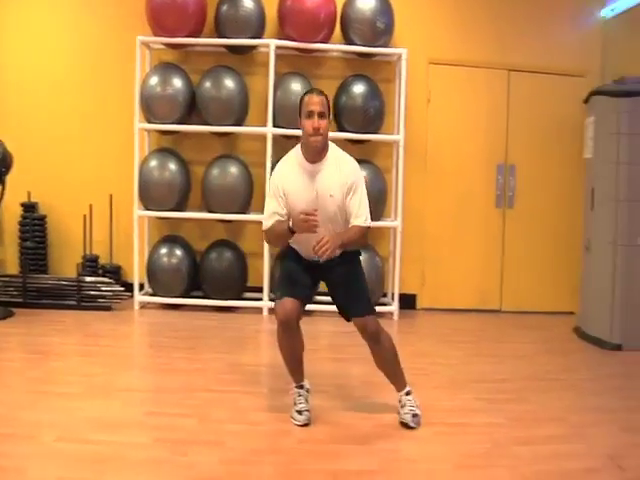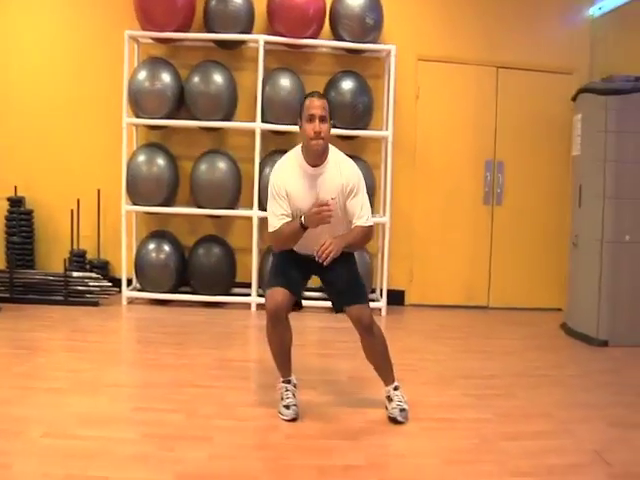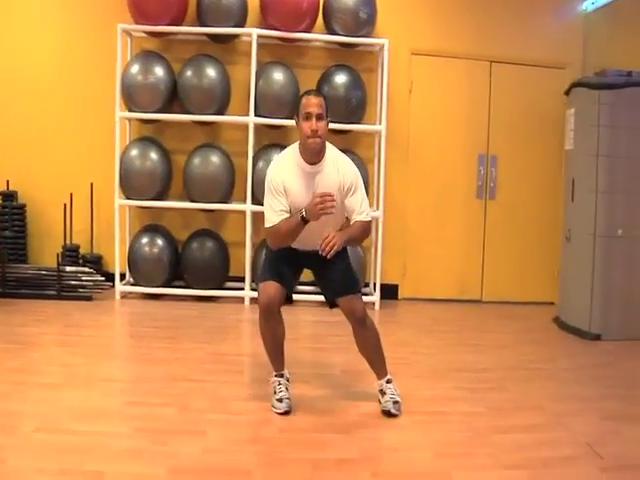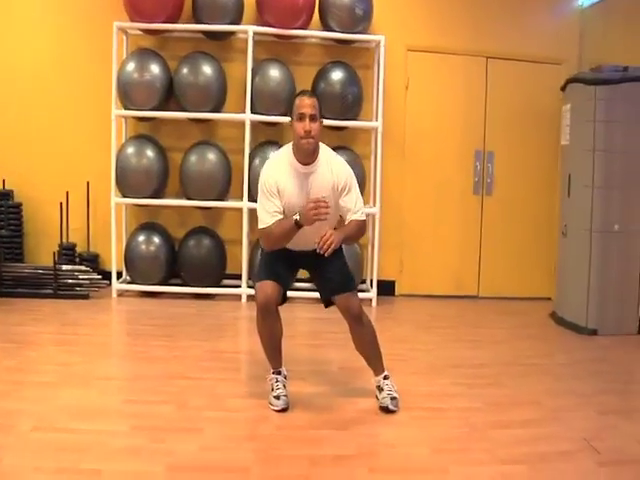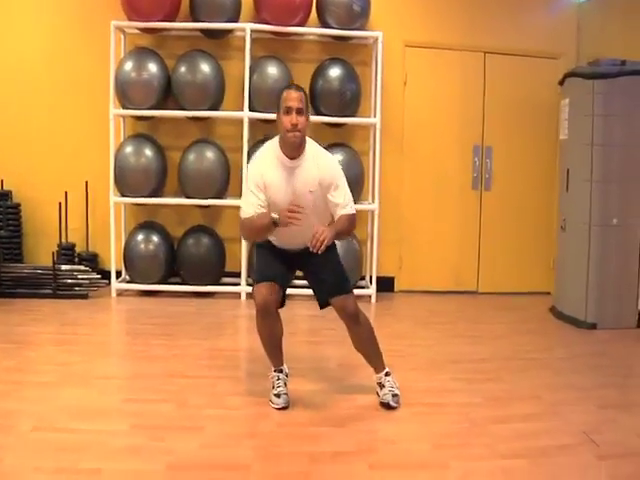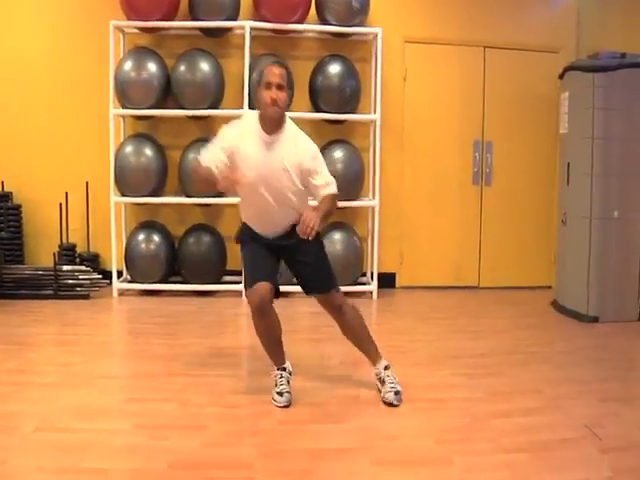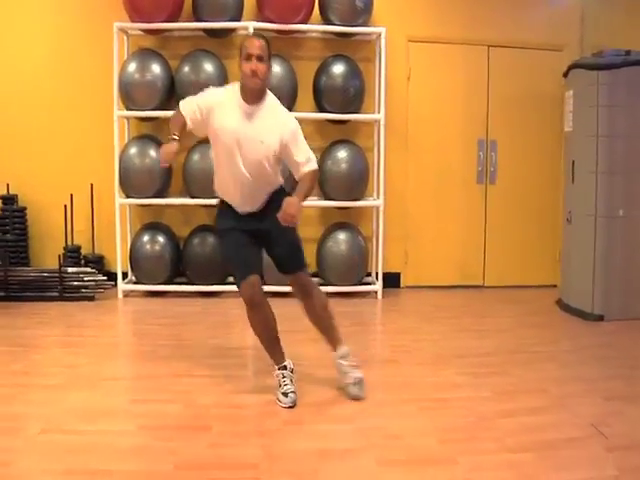
dt=0.1s
person 1, frame 1
left shoulder: (348, 169)
right shoulder: (282, 171)
left elbow: (362, 230)
right elbow: (271, 237)
left wrist: (337, 239)
right wrist: (293, 224)
left hip: (340, 255)
right hip: (297, 257)
left knee: (370, 326)
right knee: (285, 315)
left ankle: (404, 392)
right ankle: (299, 388)
person 1, frame 2
left shoulder: (348, 171)
right shoulder: (282, 171)
left elbow: (365, 231)
right elbow: (277, 241)
left wrist: (339, 240)
right wrist: (306, 222)
left hip: (336, 252)
right hip: (293, 251)
left knee: (364, 319)
right knee: (275, 307)
left ankle: (392, 388)
right ankle: (287, 384)
person 1, frame 3
left shoulder: (345, 168)
right shoulder: (279, 169)
left elbow: (364, 224)
right elbow: (274, 238)
left wrist: (341, 235)
right wrist: (306, 217)
left hip: (329, 247)
right hip: (287, 246)
left knee: (356, 311)
right knee: (267, 300)
left ankle: (384, 382)
right ankle: (279, 377)
person 1, frame 4
left shoulder: (339, 168)
right shoulder: (273, 169)
left elbow: (359, 223)
right elbow: (267, 239)
left wrist: (338, 233)
right wrist: (300, 220)
left hip: (324, 246)
right hip: (282, 247)
left knee: (353, 309)
right knee: (265, 299)
left ankle: (382, 378)
right ankle: (277, 375)
person 1, frame 5
left shoulder: (325, 163)
right shoulder: (260, 162)
left elbow: (348, 215)
right elbow: (248, 230)
left wrist: (330, 230)
right wrist: (276, 220)
left hip: (316, 244)
right hip: (273, 246)
left knee: (349, 308)
right knee: (263, 300)
left ankle: (382, 375)
right ankle: (278, 373)
person 1, frame 6
left shoulder: (303, 146)
right shoulder: (235, 134)
left elbow: (329, 194)
right elbow: (203, 168)
left wrist: (317, 212)
right wrist: (217, 178)
left hip: (297, 230)
right hip: (256, 234)
left knee: (334, 301)
right knee: (259, 299)
left ankle: (380, 367)
right ankle: (280, 370)
person 1, frame 7
left shoulder: (283, 120)
right shoulder: (215, 101)
left elbow: (309, 170)
right elbow: (181, 114)
left wrist: (297, 199)
right wrist: (174, 142)
left hip: (273, 207)
right hip: (232, 211)
left knee: (301, 284)
right knee: (251, 291)
left ankle: (341, 354)
right ankle: (283, 369)
